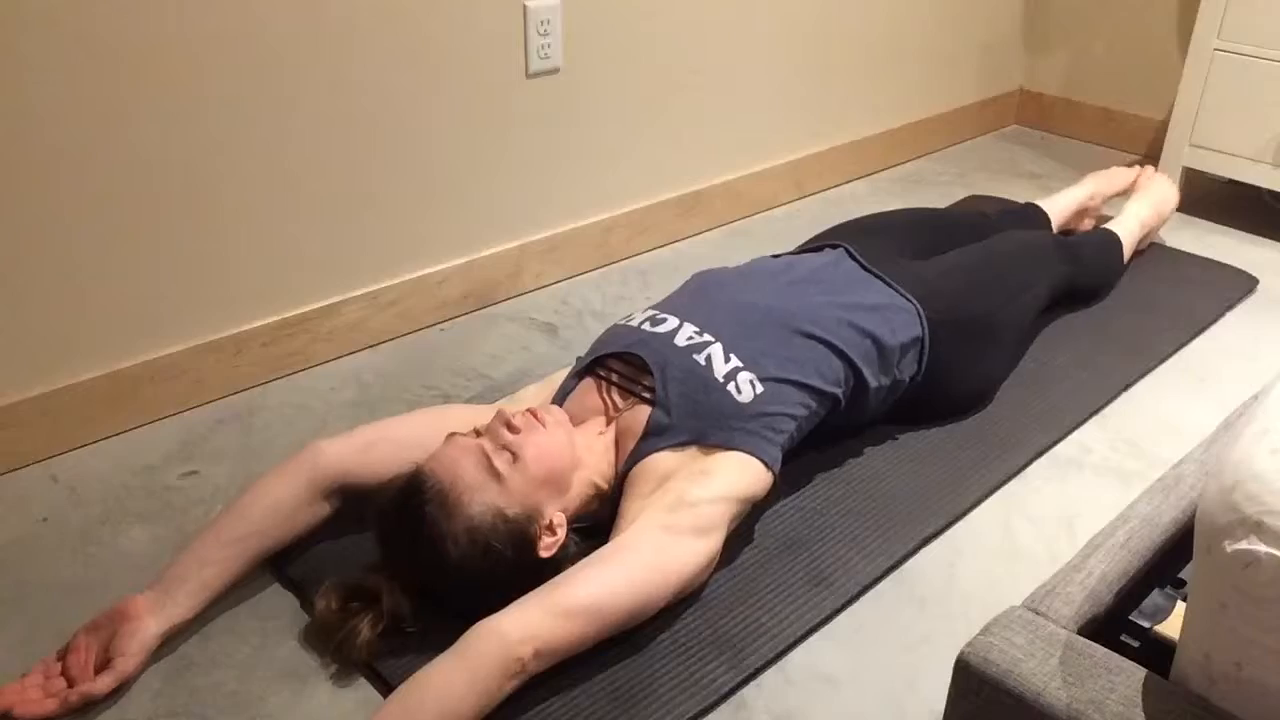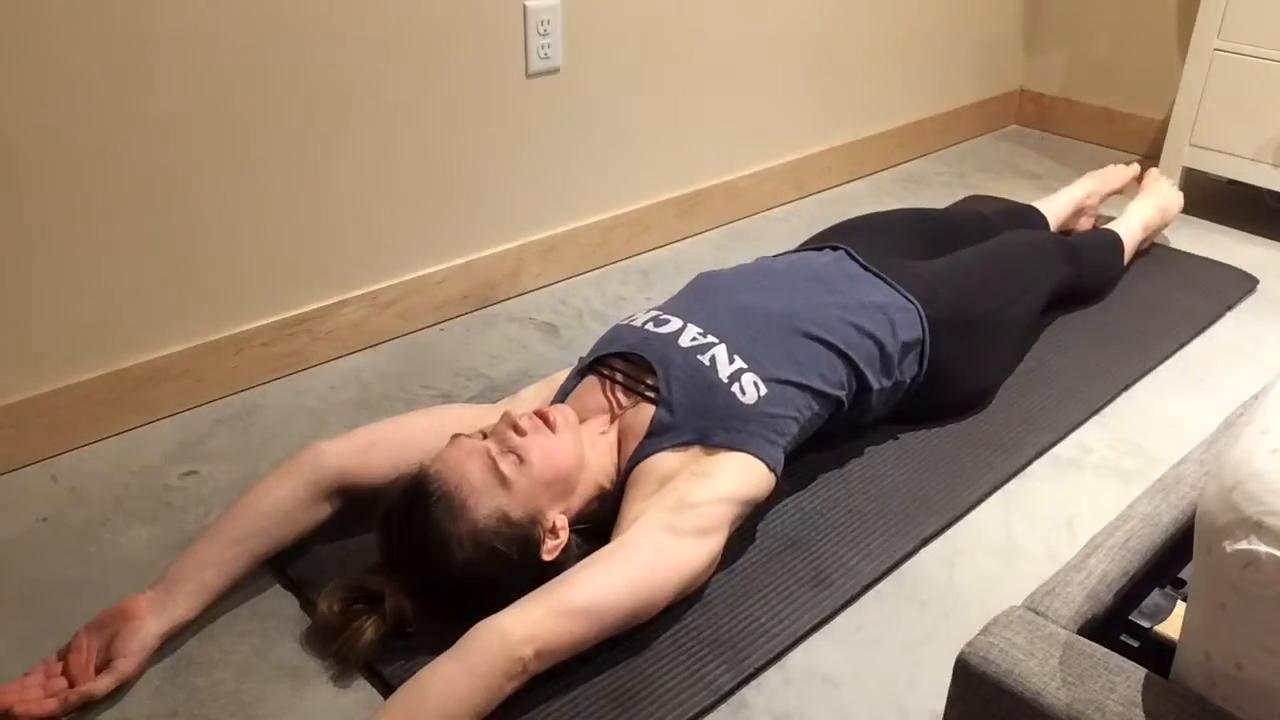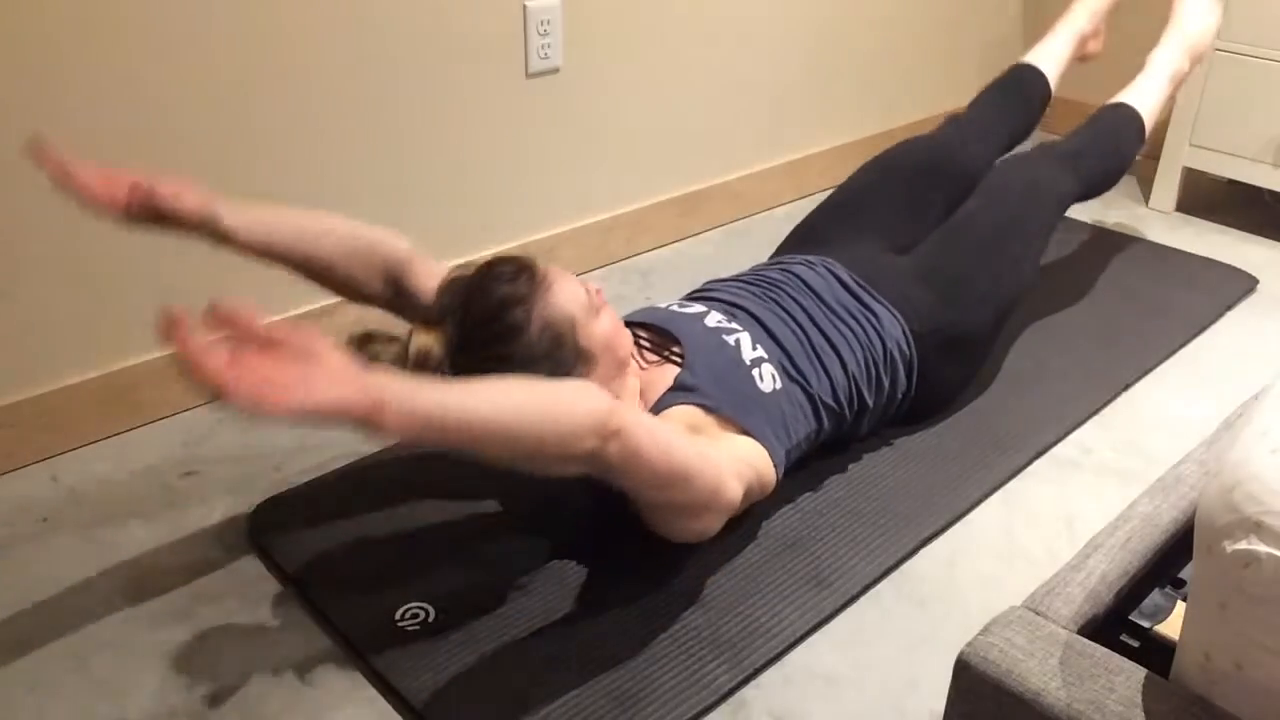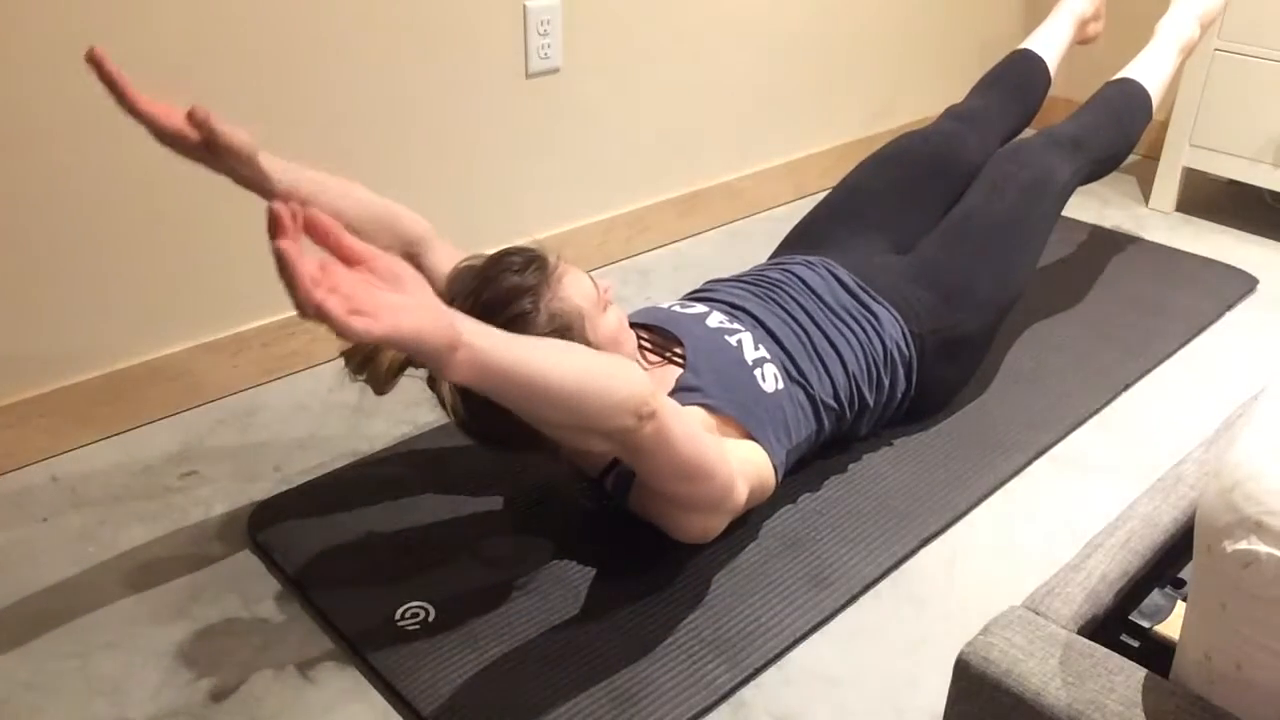
dt=0.7s
person 1, frame 1
left shoulder: (558, 406)
right shoulder: (683, 500)
left hip: (839, 263)
right hip: (918, 332)
left knee: (979, 219)
right knee: (1045, 261)
left ankle: (1081, 198)
right ankle: (1128, 215)
person 1, frame 2
left shoulder: (559, 413)
right shoulder: (686, 498)
left elbow: (335, 460)
left hip: (826, 271)
right hip: (919, 339)
left knee: (980, 218)
right knee: (1041, 261)
left ankle: (1084, 199)
right ankle: (1134, 219)
person 1, frame 3
left shoulder: (596, 362)
right shoulder: (696, 473)
left elbow: (397, 263)
right elbow: (600, 433)
left wrist: (203, 210)
right wrist: (366, 396)
left hip: (814, 272)
right hip: (907, 334)
left knee: (966, 141)
right knee: (1046, 174)
person 1, frame 4
left shoulder: (603, 355)
right shoulder: (692, 482)
left elbow: (419, 242)
right elbow: (634, 409)
left wrist: (241, 159)
right wrist: (441, 338)
left hip: (804, 273)
right hip: (909, 331)
left knee: (967, 136)
right knee: (1043, 162)
